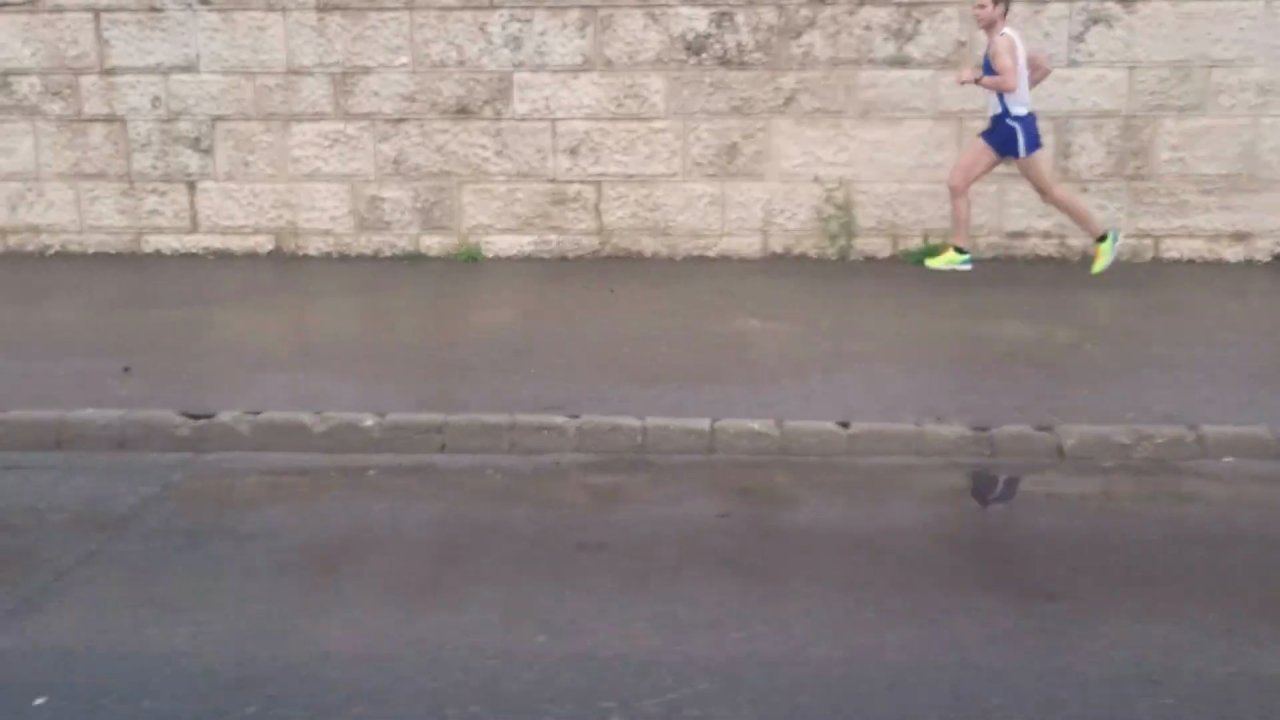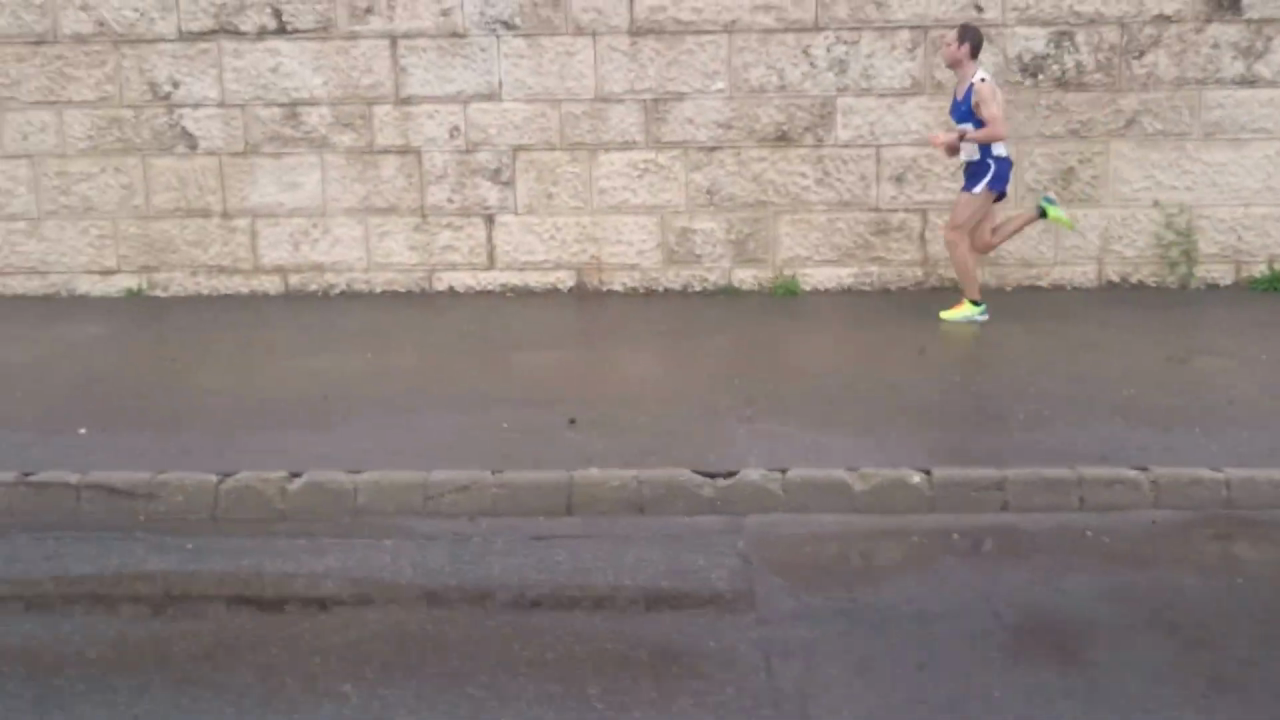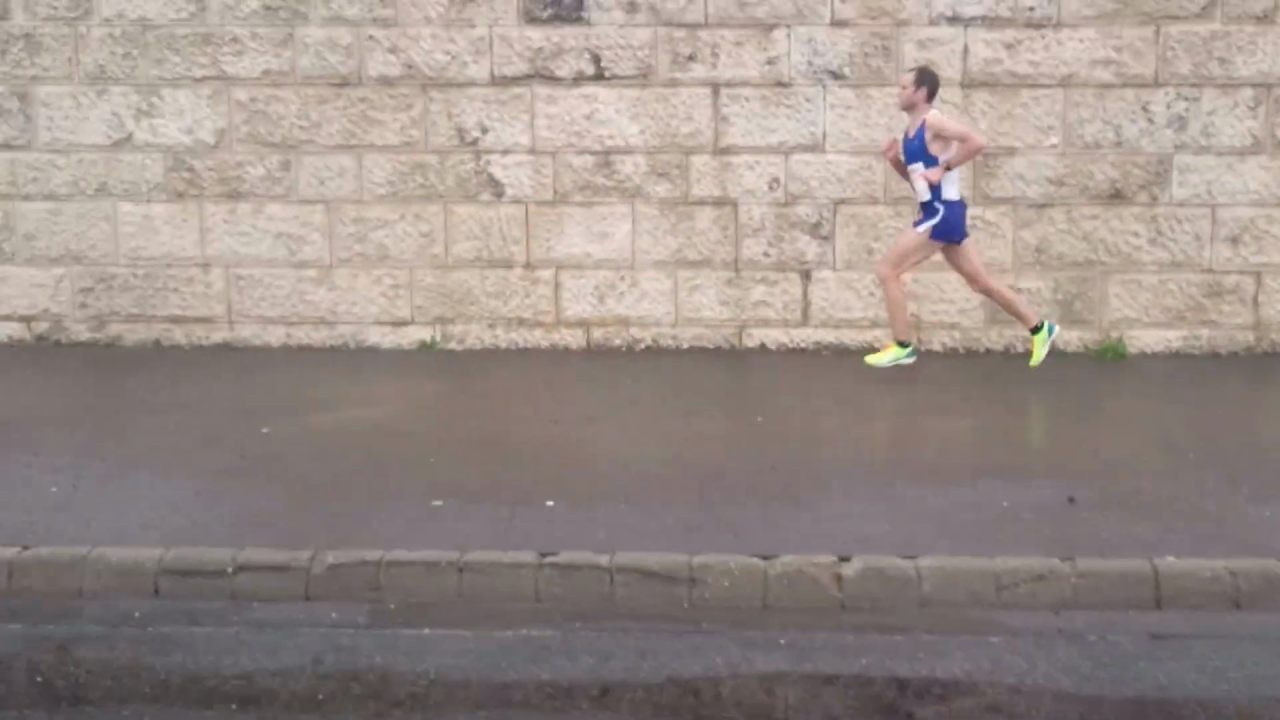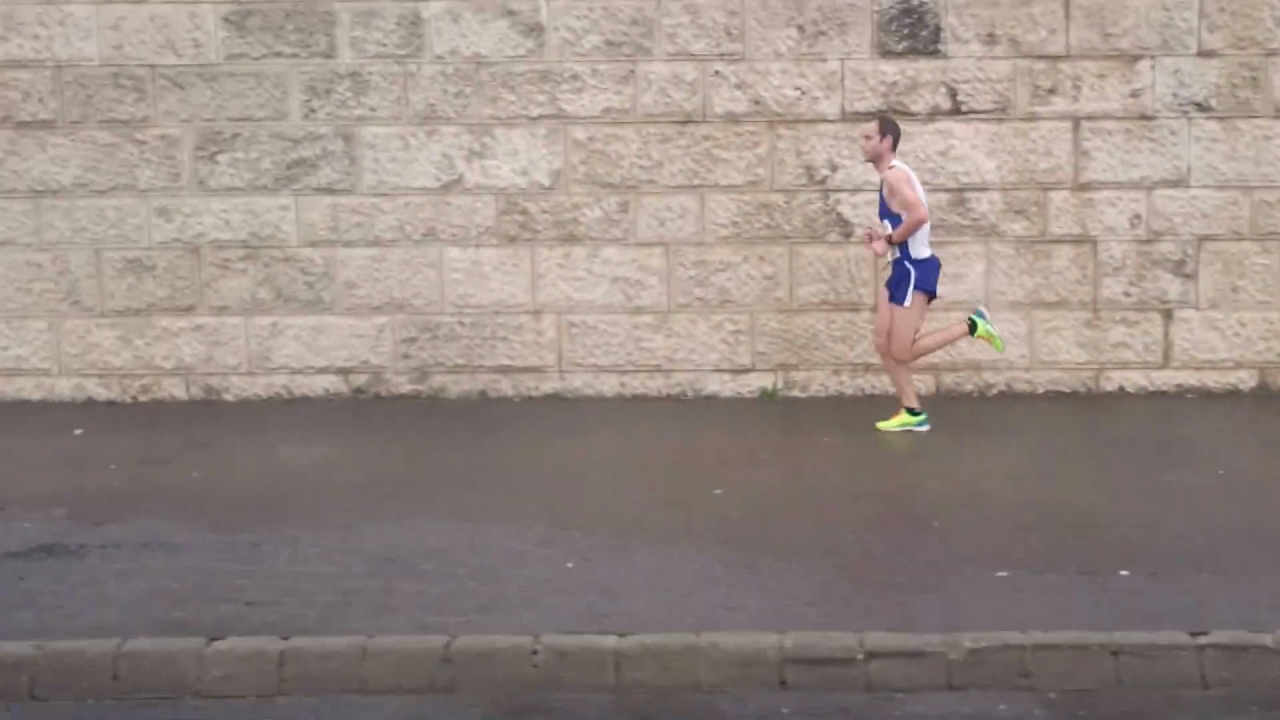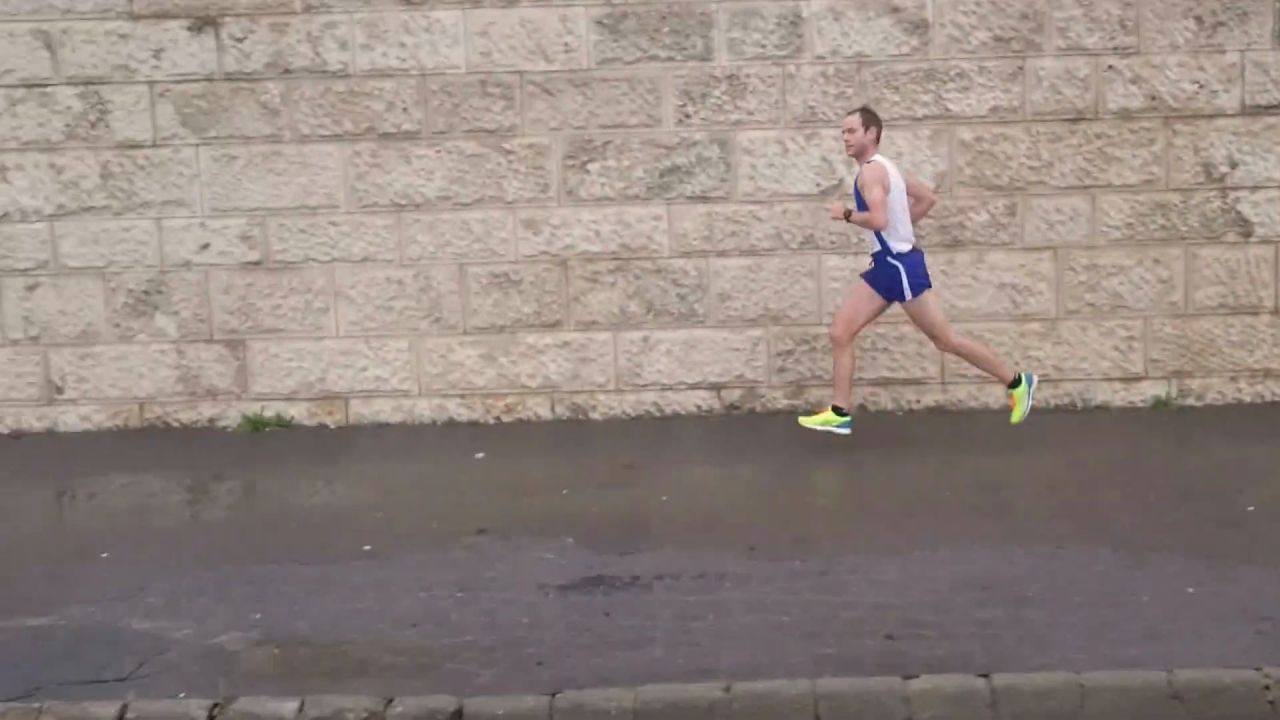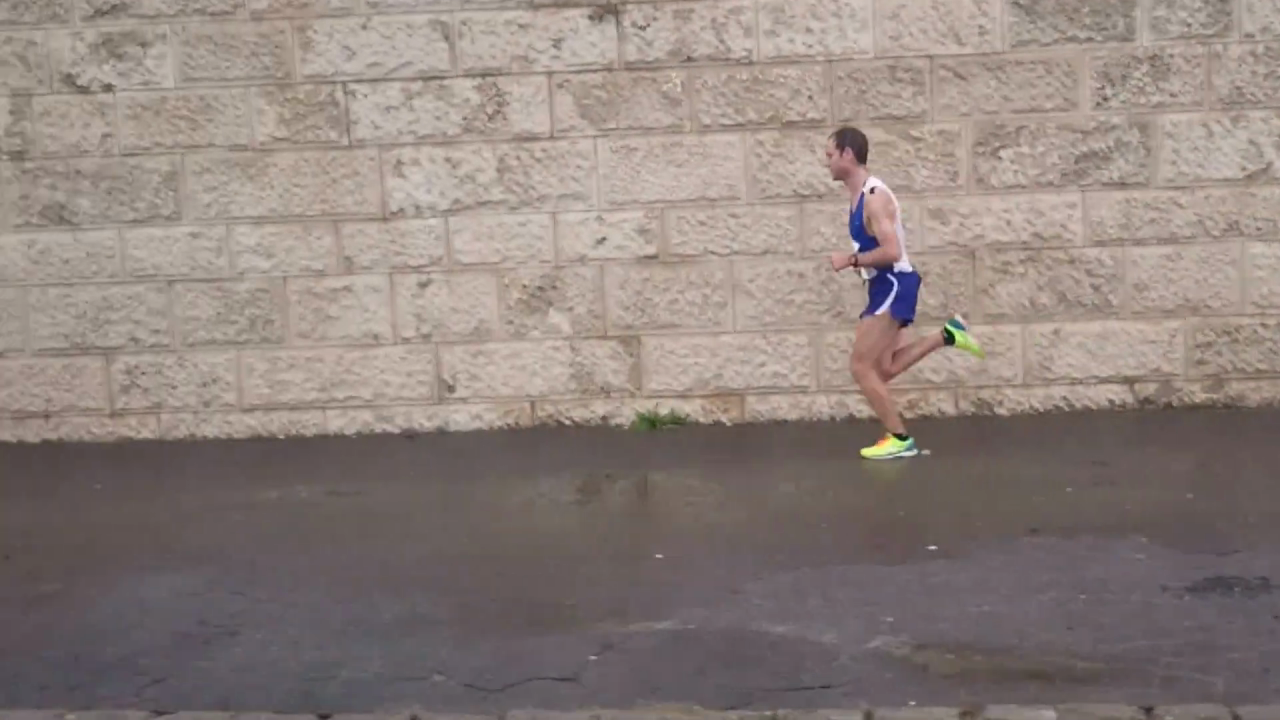
dt=0.5s
person 1, frame 1
left shoulder: (1002, 40)
right shoulder: (1004, 40)
left elbow: (1009, 83)
right elbow: (1043, 68)
left wrist: (974, 78)
left hip: (1014, 129)
right hip: (1000, 128)
left knee: (1049, 194)
right knee: (956, 181)
left ankle: (1103, 239)
right ankle: (959, 253)
person 1, frame 2
left shoulder: (982, 86)
right shoulder: (961, 86)
left elbow: (1000, 131)
left wrist: (956, 137)
right wrist: (955, 145)
left hip: (989, 171)
right hip: (978, 171)
left knee: (954, 237)
right knee: (981, 244)
left ankle: (974, 304)
right ankle: (1042, 210)
person 1, frame 3
left shoulder: (933, 121)
right shoulder: (912, 129)
left elbow: (977, 142)
right elbow: (914, 178)
left wrist: (941, 170)
right wrist: (894, 160)
left hip: (943, 214)
right hip: (936, 213)
left knee: (886, 271)
right knee: (979, 282)
left ankle: (902, 346)
right ankle: (1039, 329)
person 1, frame 4
left shoulder: (894, 177)
right shoulder: (894, 180)
left elbow: (921, 215)
left wrist: (888, 242)
right wrist: (879, 238)
left hip: (913, 271)
right hip: (906, 270)
left knee: (904, 353)
right knee: (884, 345)
left ankle: (973, 325)
right ankle: (912, 412)
person 1, frame 5
left shoulder: (872, 169)
right shoulder: (880, 170)
left elbow: (879, 220)
right elbow: (928, 199)
left wrist: (845, 214)
left hip: (899, 268)
right hip: (884, 266)
left knee: (946, 341)
right knee: (839, 332)
left ankle: (1016, 382)
right ankle: (840, 414)
person 1, frame 6
left shoulder: (875, 196)
right shoulder: (863, 192)
left elbow: (893, 252)
left wrist: (850, 260)
right wrist: (856, 258)
left hip: (893, 288)
right hip: (884, 288)
left knee: (860, 366)
right knee: (881, 371)
left ankle: (899, 437)
right ankle: (948, 335)
